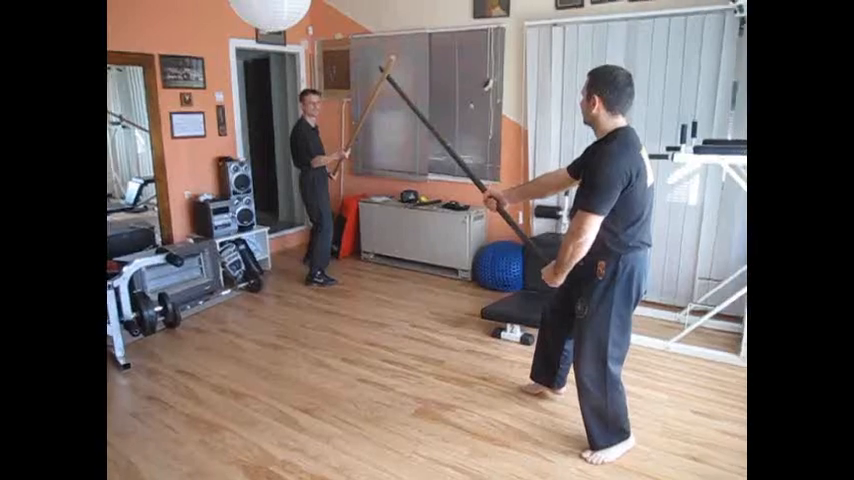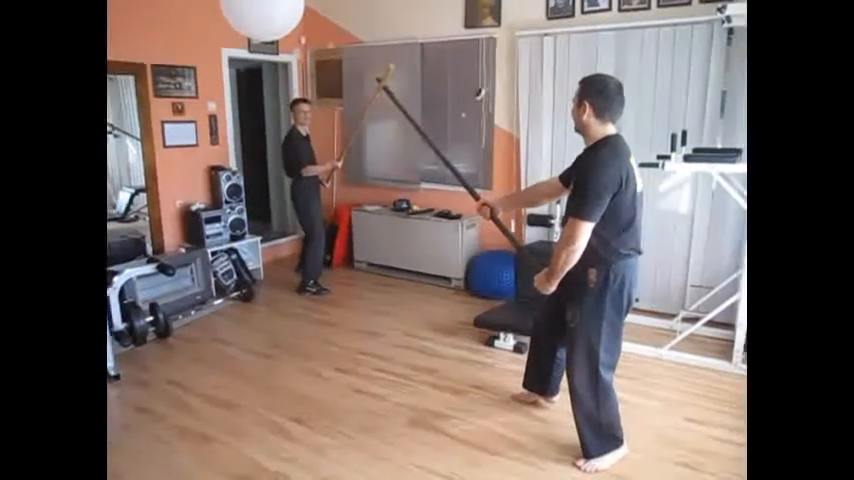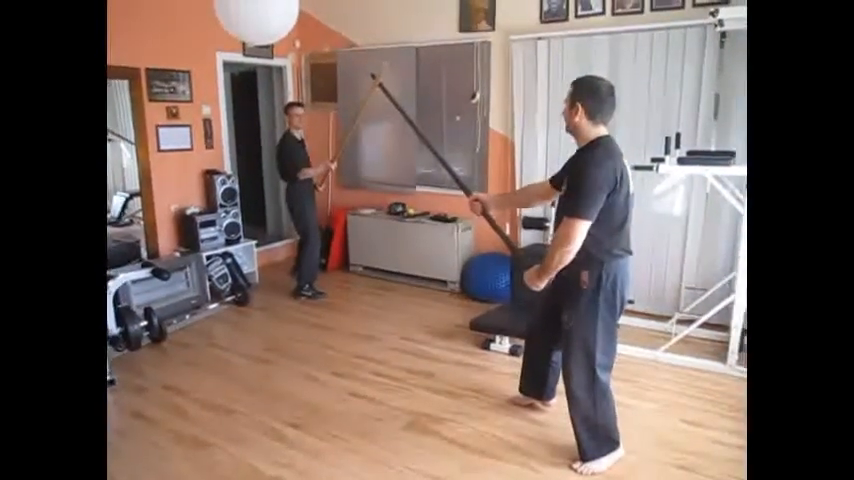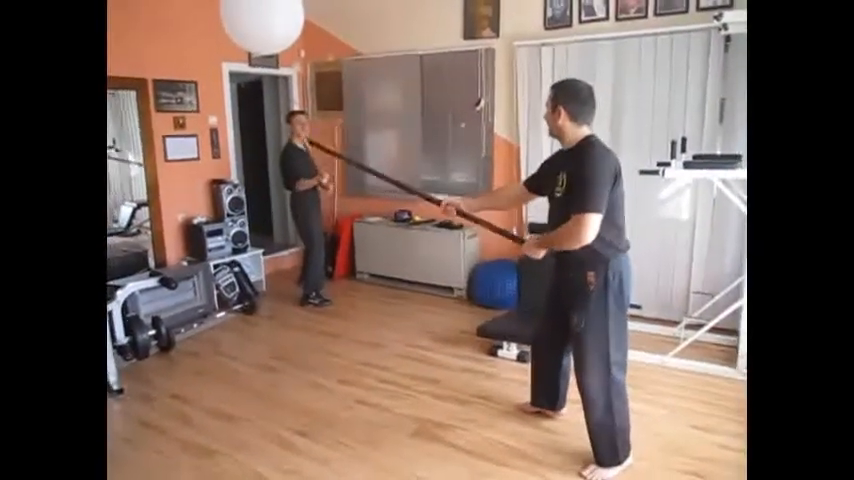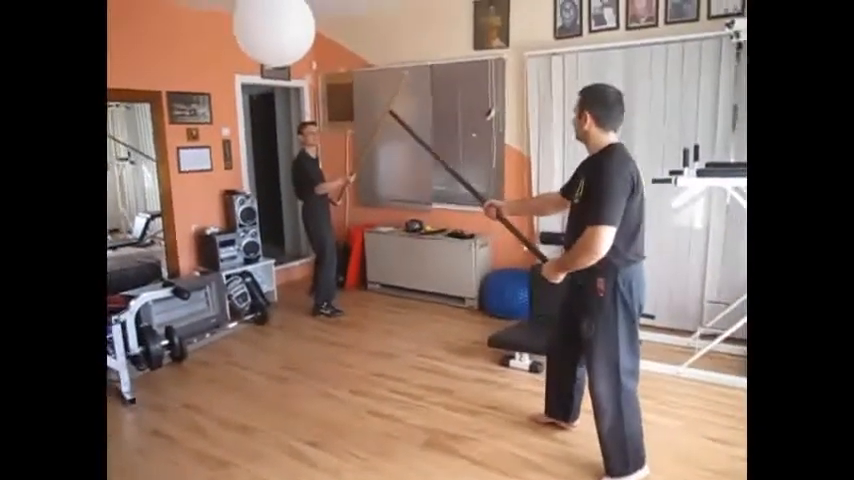
dt=1s
person 1, frame 1
left shoulder: (613, 157)
right shoulder: (613, 145)
left elbow: (582, 232)
right elbow: (559, 179)
left wrist: (558, 271)
right wrist: (509, 196)
left hip: (615, 268)
right hip: (601, 260)
left knee: (595, 355)
right knee: (556, 316)
left ankle: (613, 437)
right ankle: (549, 379)
person 1, frame 2
left shoulder: (602, 163)
right shoulder: (604, 152)
left elbow: (574, 238)
right elbow: (552, 188)
left wrist: (551, 277)
right wrist: (502, 203)
left hip: (605, 274)
right hip: (591, 267)
left knee: (588, 362)
right knee: (548, 325)
left ankle: (606, 445)
right ankle: (542, 388)
person 1, frame 3
left shoulder: (597, 162)
right shoulder: (591, 154)
left elbow: (570, 238)
right elbow: (545, 191)
left wrist: (542, 274)
right wrist: (493, 201)
left hip: (597, 275)
right hip: (580, 270)
left knee: (584, 363)
right knee: (543, 331)
left ankle: (602, 448)
right ankle: (538, 392)
person 1, frame 4
left shoulder: (596, 159)
right shoulder: (562, 160)
left elbow: (583, 232)
right elbow: (517, 193)
left wrist: (539, 243)
right wrist: (465, 204)
left hip: (600, 275)
right hip: (571, 270)
left knee: (598, 367)
right knee: (548, 338)
right ankle: (548, 401)
person 1, frame 5
left shoulder: (614, 167)
right shoulder: (594, 164)
left elbow: (597, 245)
right elbow: (558, 200)
left wrist: (558, 267)
right wrist: (508, 207)
left hip: (612, 282)
right hip: (589, 279)
left knee: (610, 374)
right knee: (563, 346)
right ankle: (561, 412)
person 2, frame 1
left shoulder: (312, 127)
right shoulder: (301, 130)
right elbow: (313, 161)
left wrist: (326, 168)
right wrist: (336, 156)
left hip: (318, 179)
right hip: (311, 181)
left knee: (319, 222)
right knee: (325, 225)
left ankle: (311, 256)
right ankle: (316, 273)
person 2, frame 2
left shoulder: (304, 136)
right shoulder: (293, 139)
right elbow: (303, 170)
left wrist: (319, 175)
right wrist: (329, 166)
left hip: (310, 188)
right hip: (303, 190)
left knee: (312, 232)
right knee: (317, 235)
left ankle: (304, 265)
right ankle: (308, 282)
person 2, frame 3
left shoulder: (298, 140)
right shoulder: (287, 143)
right elbow: (300, 173)
left wrist: (314, 179)
right wrist: (323, 168)
left hip: (305, 192)
right hip: (298, 193)
left knee: (307, 236)
right knee: (312, 239)
left ankle: (299, 270)
right ankle: (304, 286)
person 2, frame 4
left shoulder: (305, 149)
right shoulder: (289, 153)
right elbow: (297, 185)
left wrist: (325, 182)
right wrist: (317, 180)
left hip: (312, 201)
right hip: (302, 203)
left knee: (313, 245)
right knee: (316, 246)
left ankle: (306, 279)
right ankle: (310, 293)
person 2, frame 5
left shoulder: (313, 159)
right shoulder: (302, 162)
right elbow: (317, 188)
left wrist: (329, 197)
right wrist: (342, 181)
left hip: (320, 210)
right hip: (313, 212)
left knee: (323, 254)
right knee: (328, 256)
left ankle: (318, 290)
right ankle: (322, 303)
